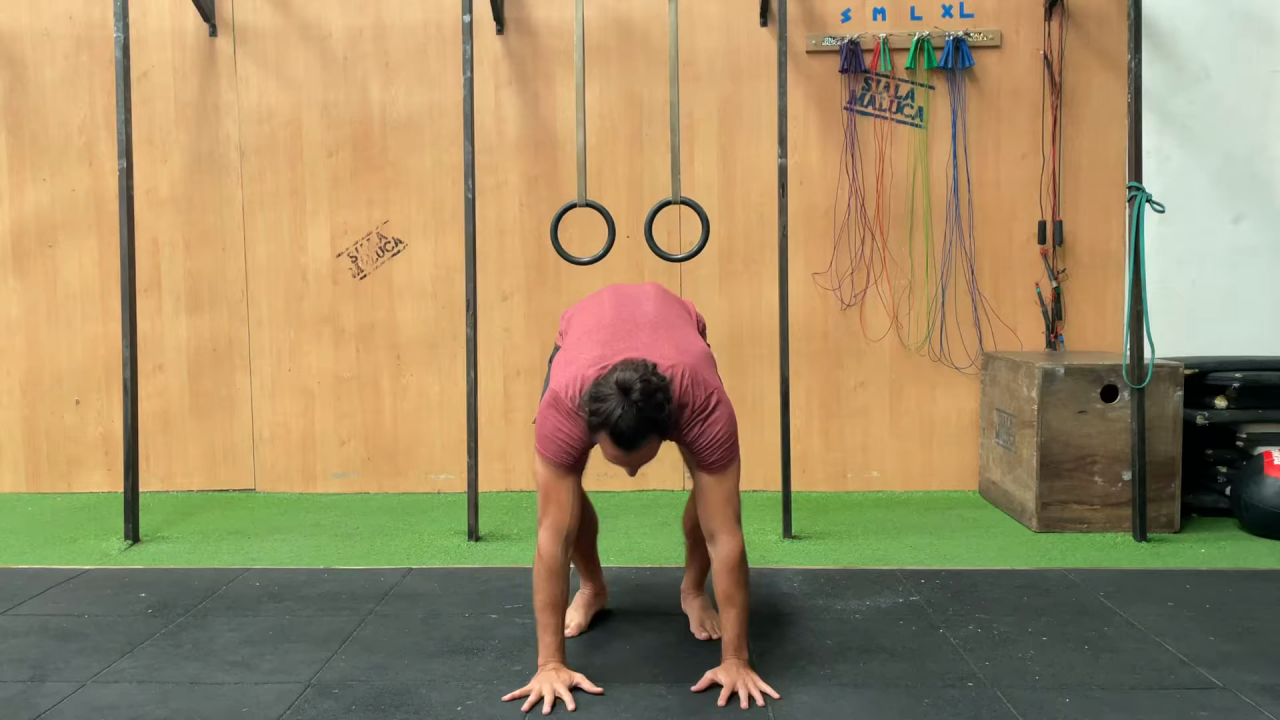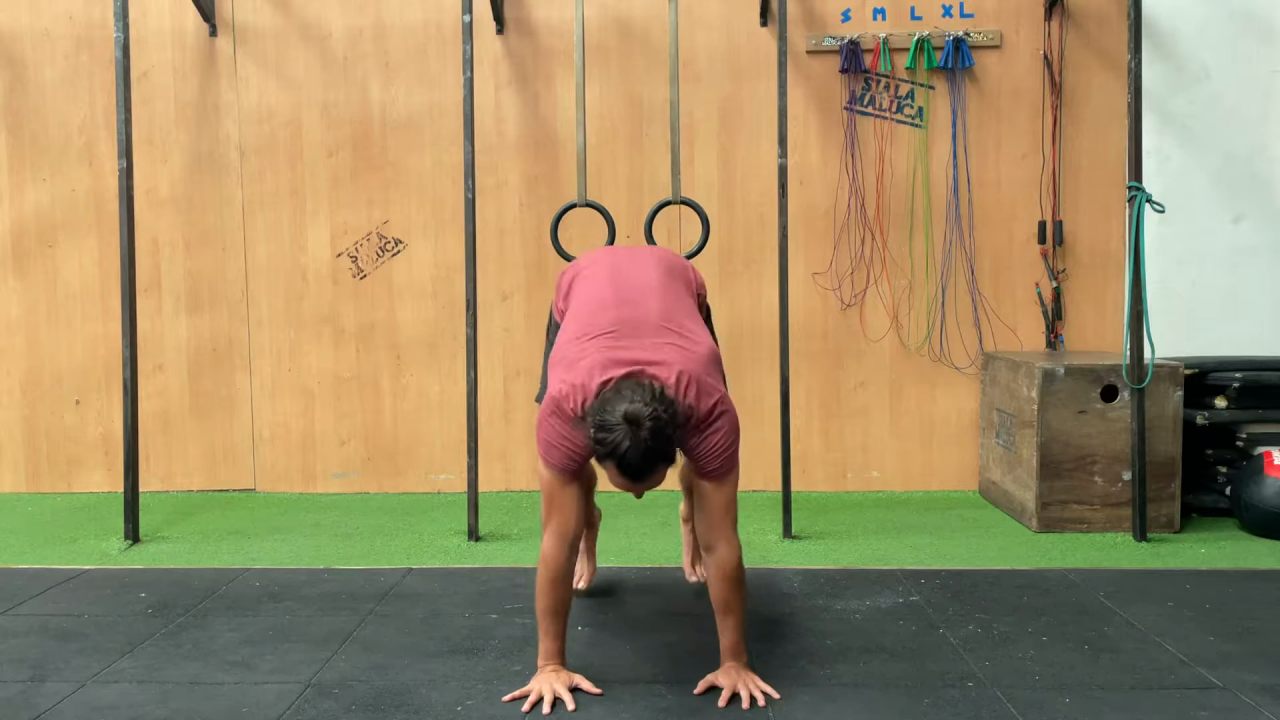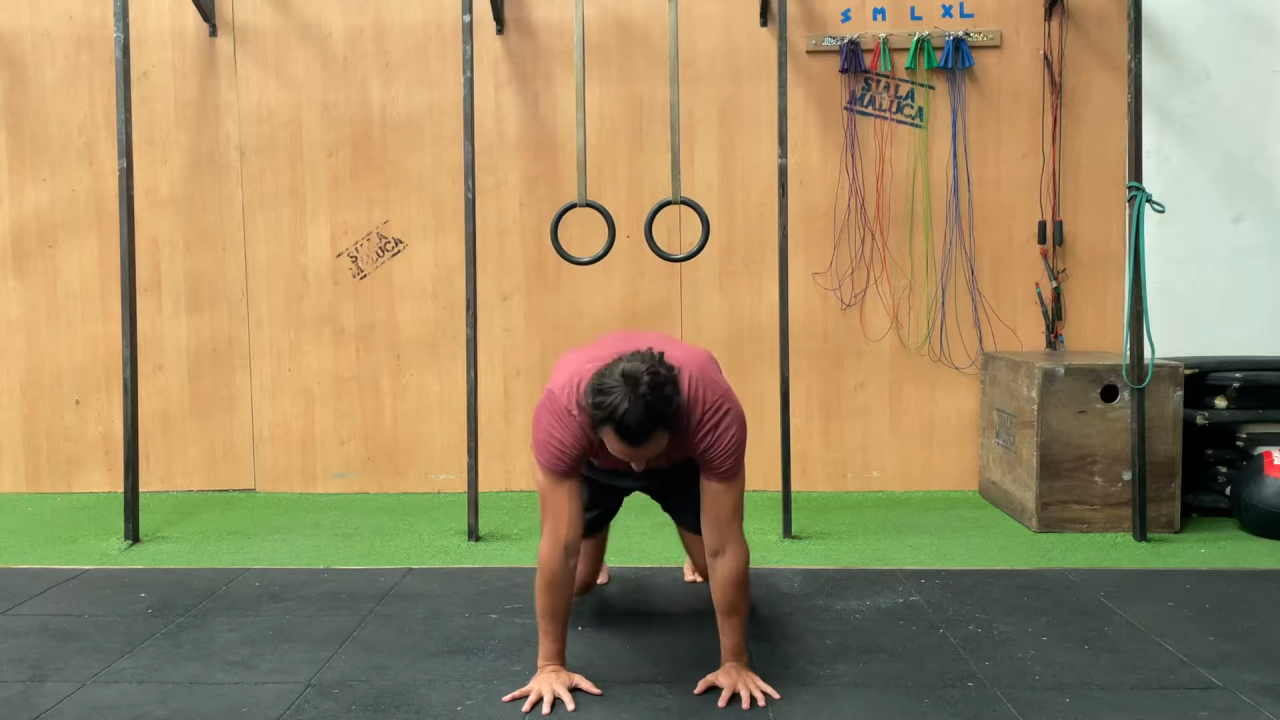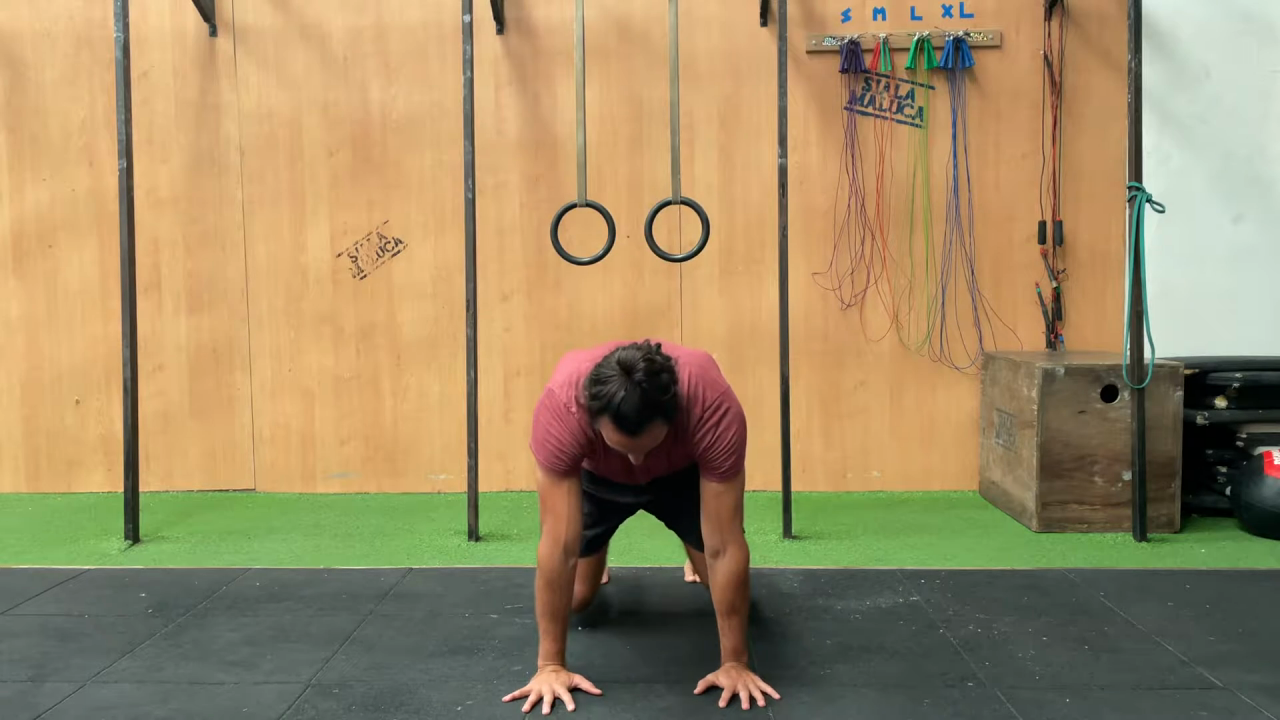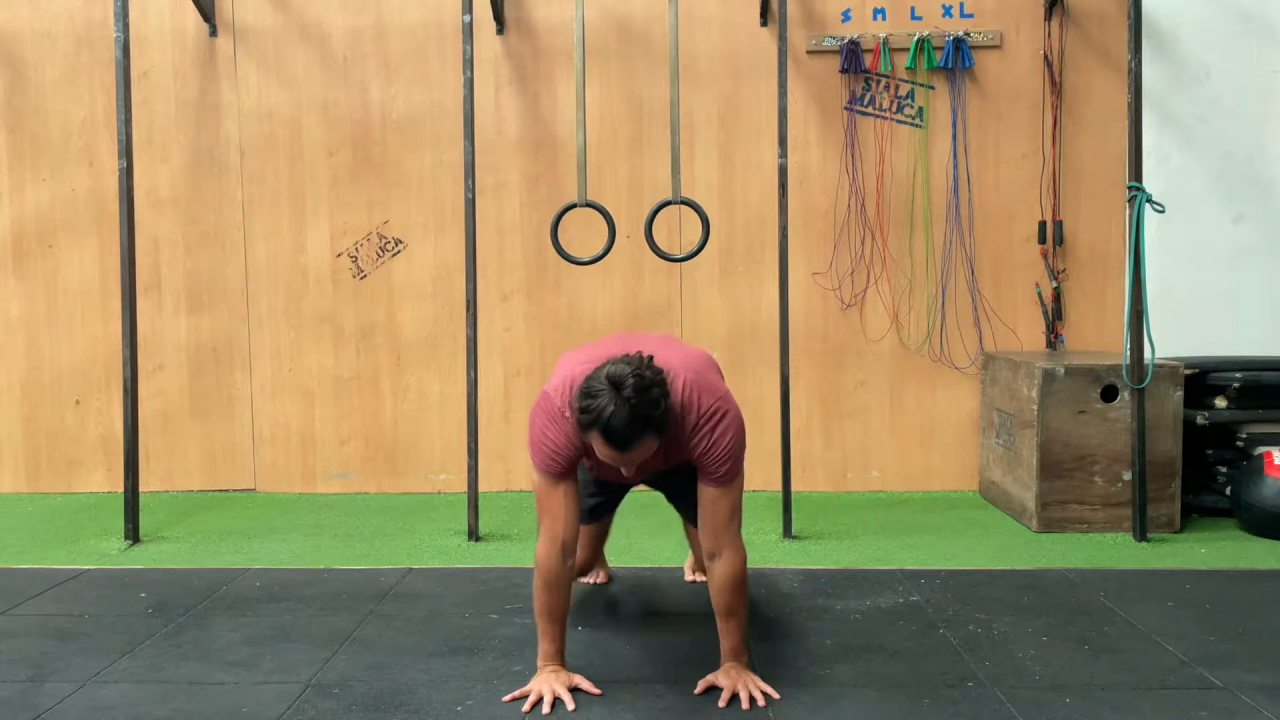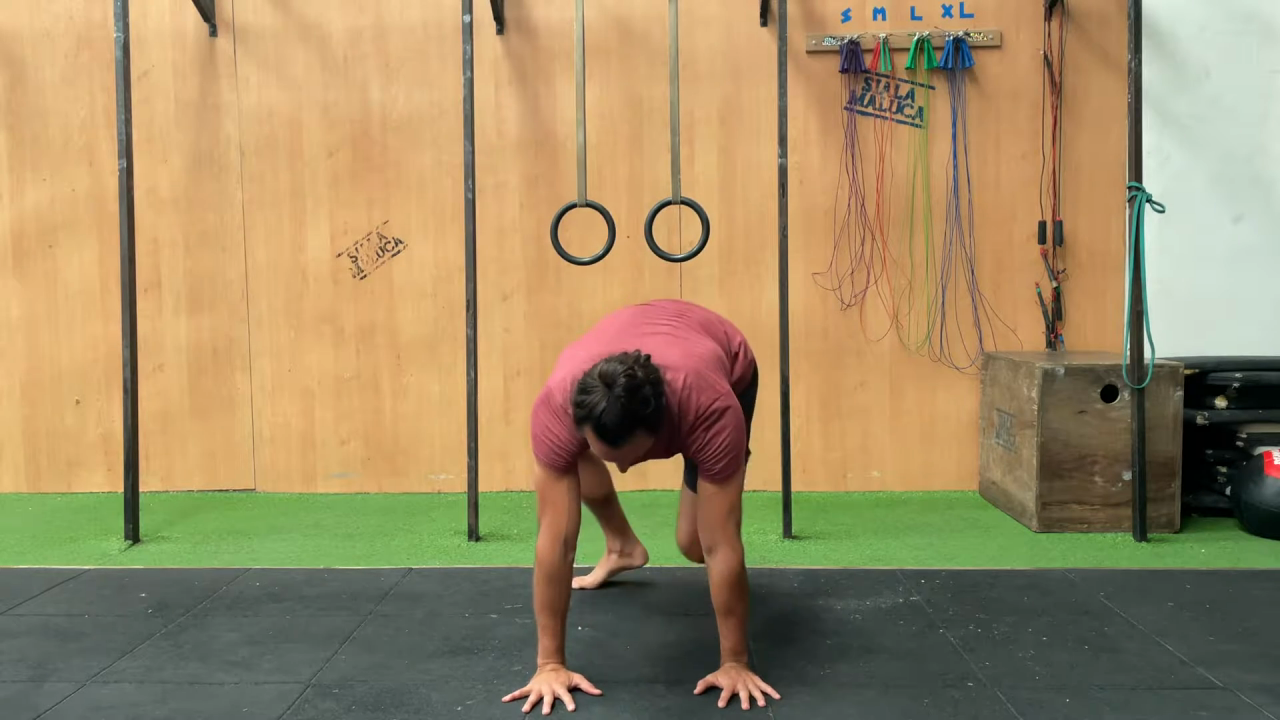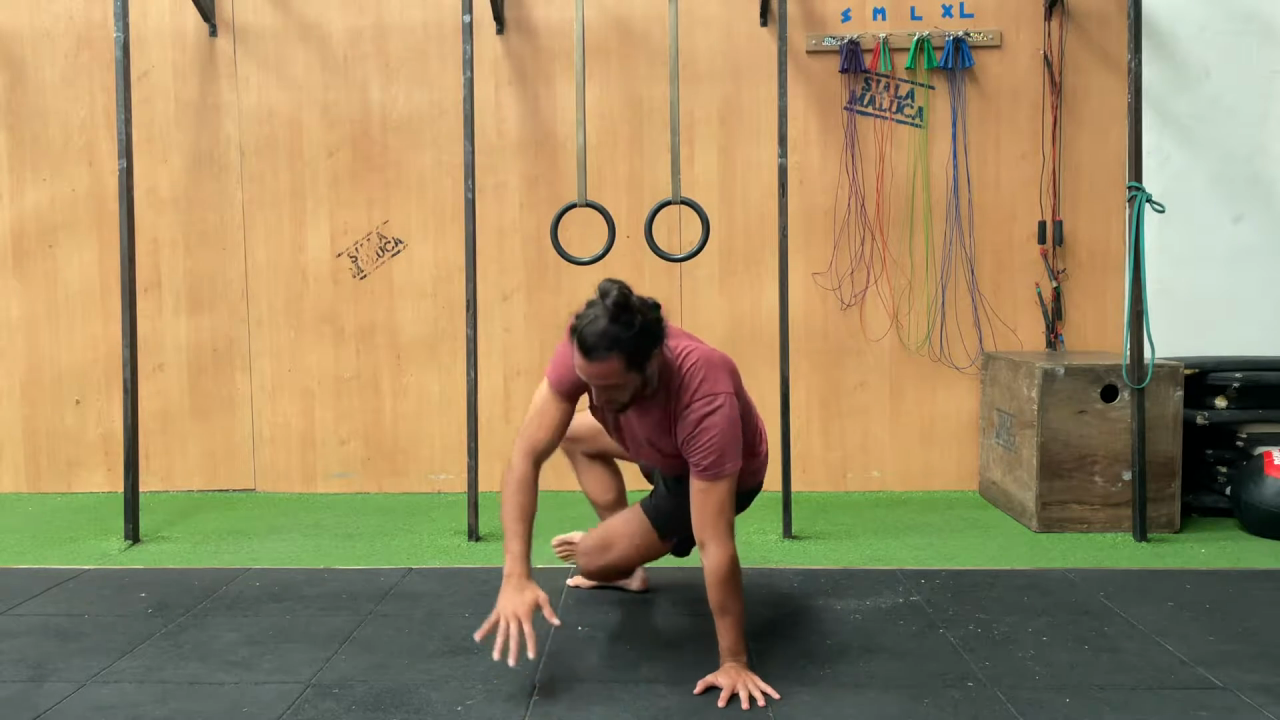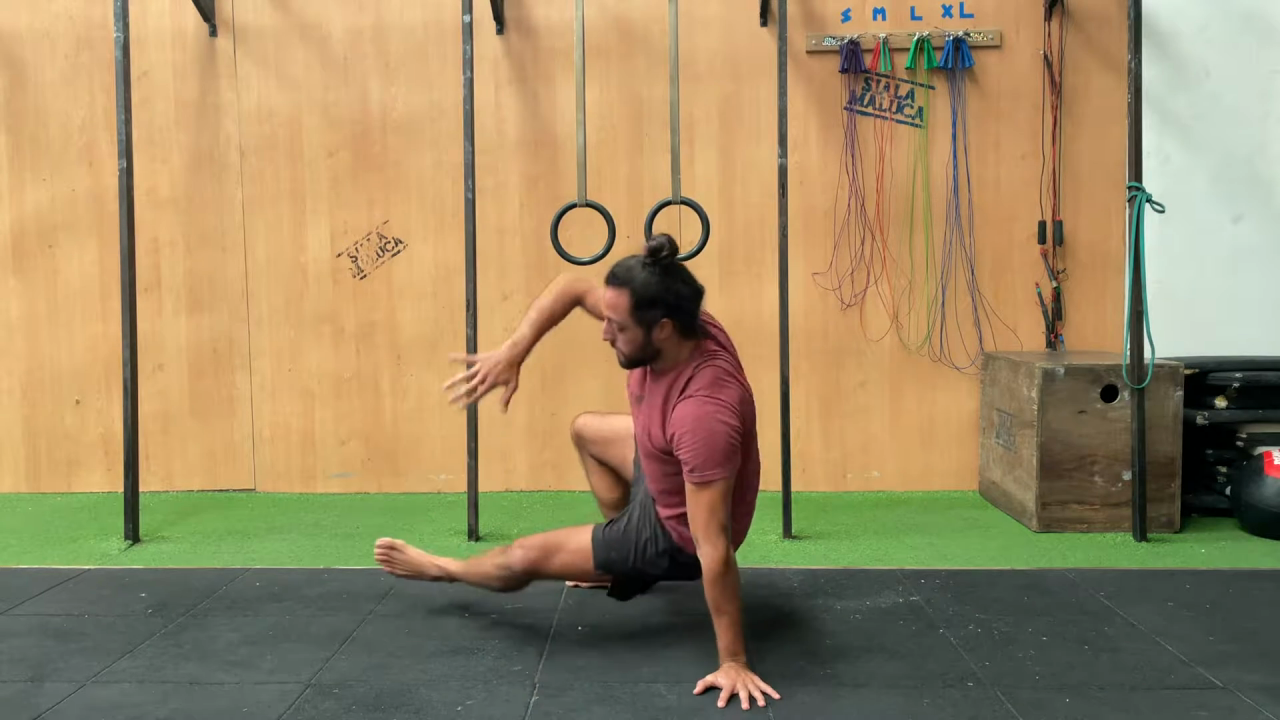
dt=0.3s
person 1, frame 1
left shoulder: (702, 404)
right shoulder: (564, 403)
left elbow: (726, 538)
right elbow: (552, 534)
left wrist: (736, 661)
right wrist: (550, 664)
left knee: (713, 480)
right knee: (559, 489)
left ankle: (693, 591)
right ankle: (592, 588)
person 1, frame 2
left shoulder: (708, 407)
right shoulder: (566, 405)
left elbow: (721, 543)
right elbow: (556, 540)
left wrist: (734, 662)
right wrist: (549, 664)
left knee: (708, 467)
left ankle: (690, 514)
right ankle: (590, 534)
person 1, frame 3
left shoulder: (714, 407)
right shoulder: (563, 405)
left elbow: (726, 547)
right elbow: (558, 547)
left wrist: (734, 663)
right wrist: (550, 665)
left knee: (712, 561)
right knee: (577, 578)
left ankle: (694, 547)
right ankle: (596, 547)
person 1, frame 4
left shoulder: (714, 405)
right shoulder: (562, 403)
left elbow: (727, 547)
right elbow: (557, 545)
left wrist: (734, 664)
right wrist: (550, 665)
right hip: (595, 472)
right knee: (574, 597)
left ankle: (697, 553)
right ankle: (595, 553)
person 1, frame 5
left shoulder: (710, 411)
right shoulder: (556, 408)
left elbow: (724, 552)
right elbow: (554, 547)
left wrist: (734, 665)
right wrist: (550, 666)
right knee: (575, 562)
left ankle: (699, 548)
right ankle: (596, 554)
person 1, frame 6
left shoulder: (710, 407)
right shoulder: (559, 403)
left elbow: (720, 548)
right elbow: (556, 539)
left wrist: (735, 663)
right wrist: (549, 662)
left hip: (729, 368)
left knee: (696, 544)
right ankle: (622, 546)
person 1, frame 7
left shoulder: (706, 403)
right shoulder: (584, 352)
left elbow: (715, 548)
right elbow: (526, 455)
left wrist: (734, 664)
right wrist: (516, 579)
left hip: (716, 480)
left knee: (593, 559)
left ankle: (626, 558)
right ankle: (632, 558)
person 1, frame 8
left shoulder: (705, 413)
right shoulder: (665, 316)
left elbow: (714, 550)
right elbow: (574, 286)
left wrist: (733, 663)
right wrist: (510, 354)
left hip: (678, 529)
left knee: (523, 557)
right knee: (587, 429)
left ankle: (445, 568)
right ankle: (616, 560)
